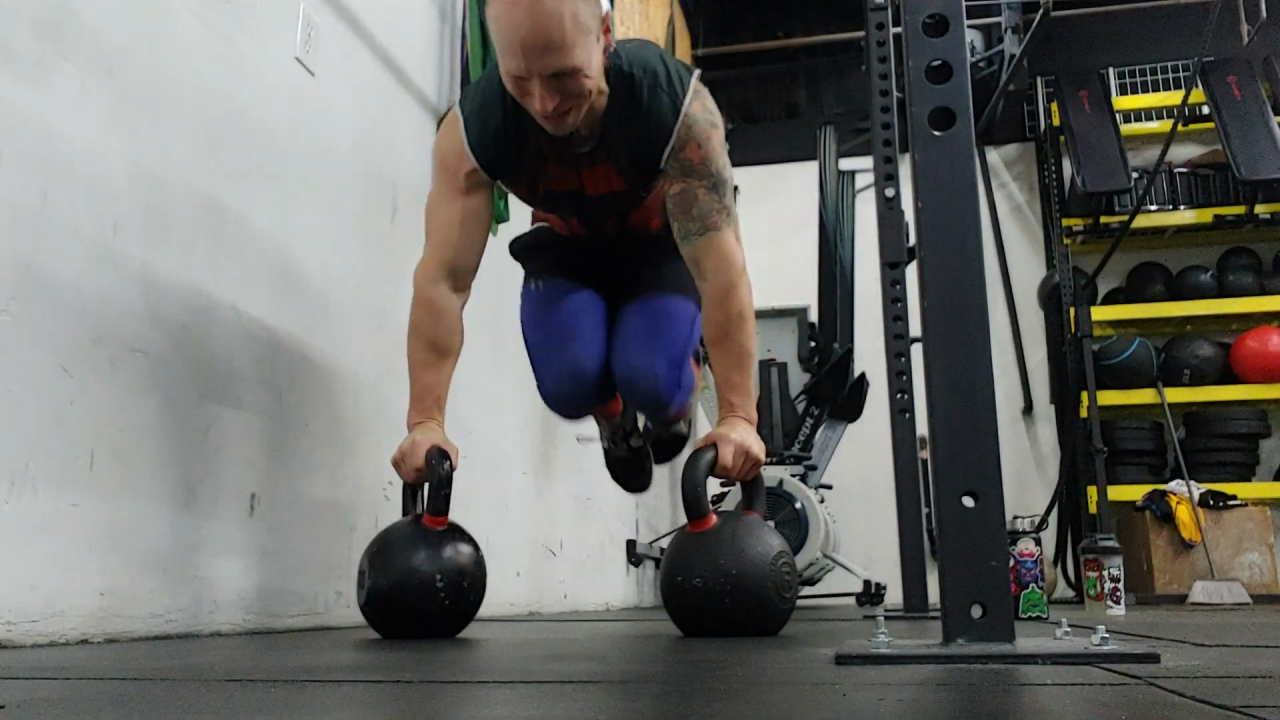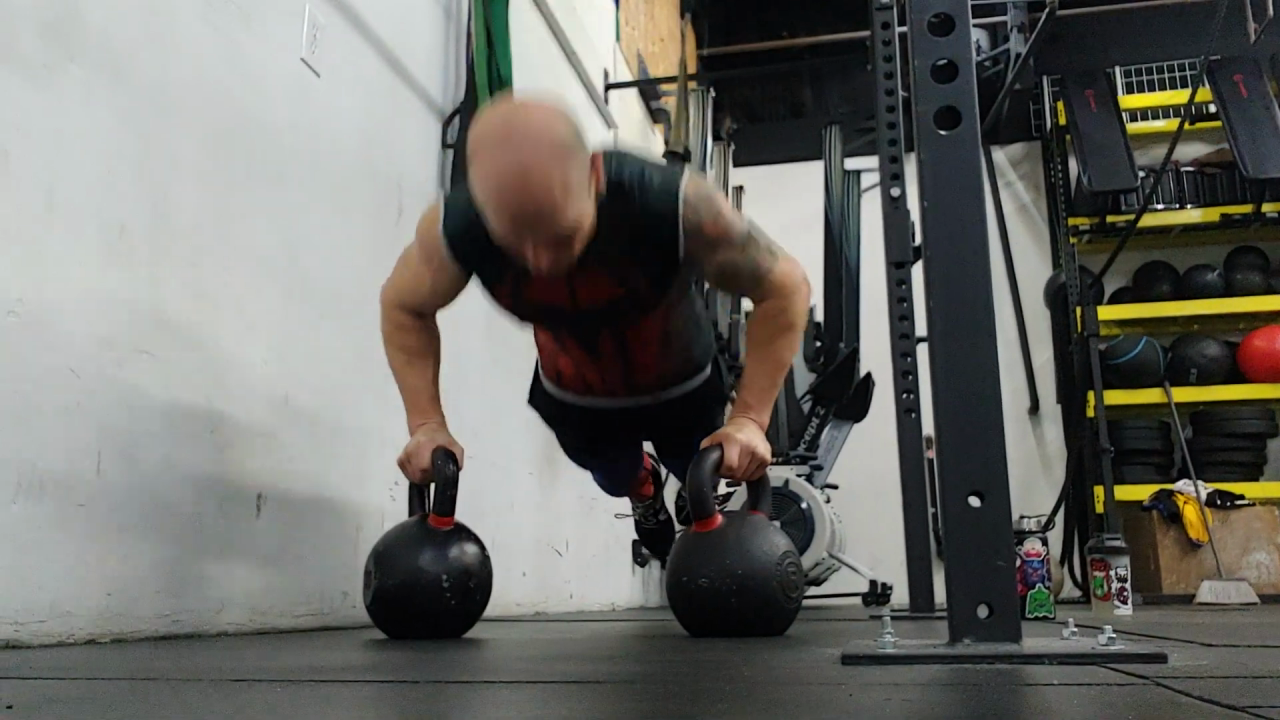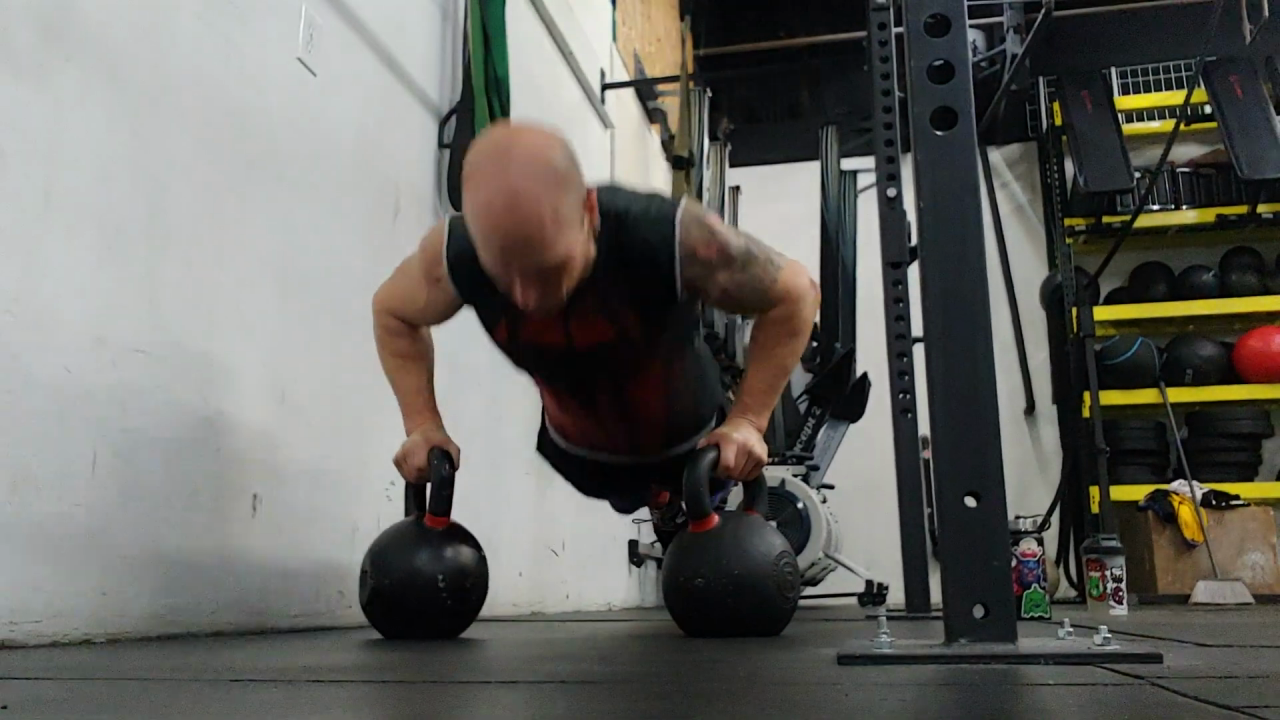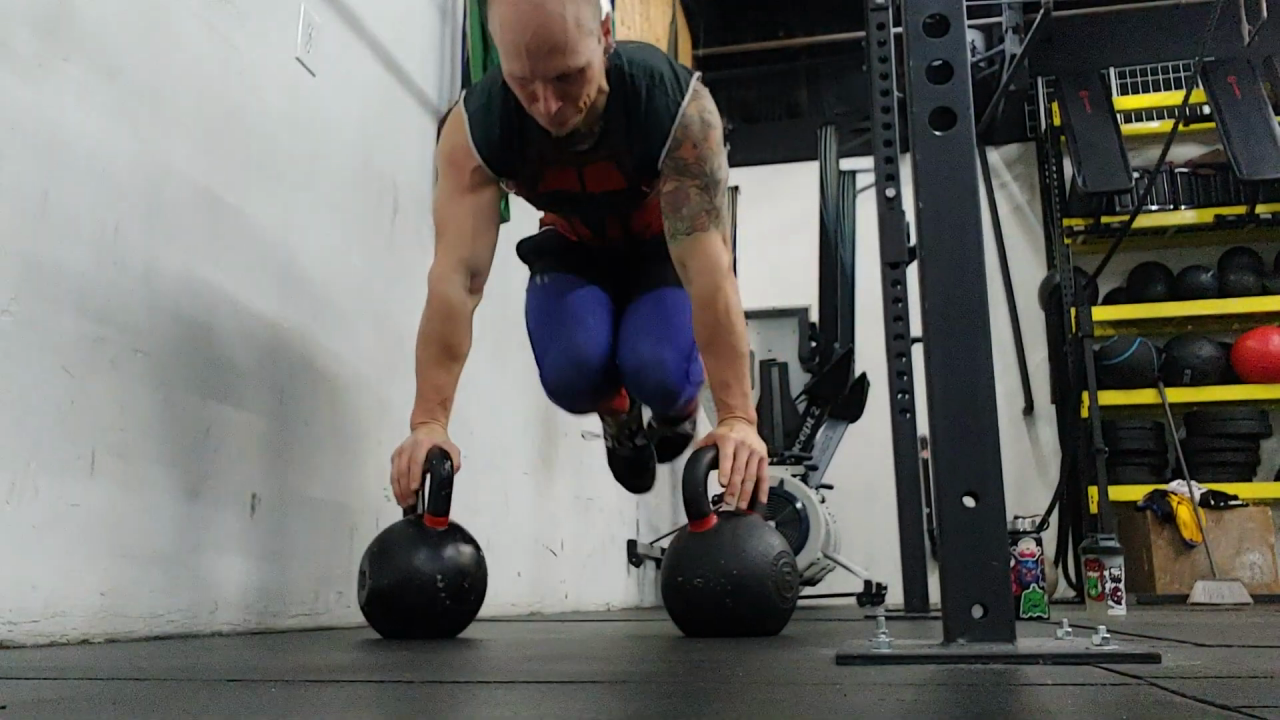
dt=0.7s
person 1, frame 1
left shoulder: (675, 101)
right shoulder: (473, 126)
left elbow: (720, 268)
right elbow: (445, 278)
left wrist: (738, 418)
right wrist: (425, 423)
left hip: (661, 244)
right hip: (565, 245)
left knee: (652, 379)
right knee: (565, 381)
left ankle: (670, 410)
right ankle: (610, 410)
person 1, frame 2
left shoulder: (673, 204)
right shoulder: (456, 228)
left elbow: (784, 289)
right elbow: (403, 308)
left wrist: (750, 418)
right wrist: (427, 424)
left hip: (679, 385)
right hip: (574, 397)
right knee: (617, 481)
right ankle: (645, 487)
person 1, frame 3
left shoulder: (671, 235)
right shoulder: (455, 254)
left elbow: (794, 294)
right elbow: (393, 311)
left wrist: (749, 421)
right wrist: (423, 427)
left hip: (687, 437)
right hip: (581, 448)
right ankle: (663, 500)
person 1, frame 4
left shoulder: (675, 102)
right shoulder: (476, 125)
left elbow: (706, 266)
right elbow: (458, 276)
left wrist: (737, 418)
right wrist: (428, 423)
left hip: (662, 246)
right hip: (573, 247)
left knee: (658, 369)
right knee: (571, 372)
left ankle: (675, 409)
right ankle: (620, 413)
